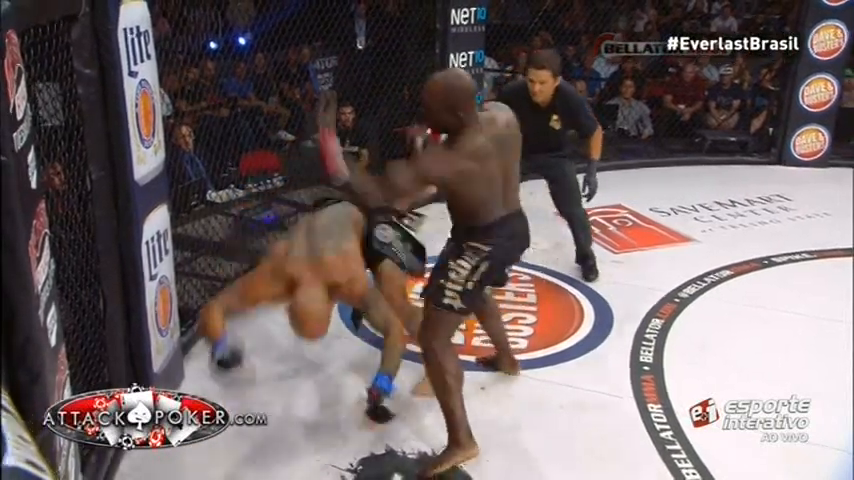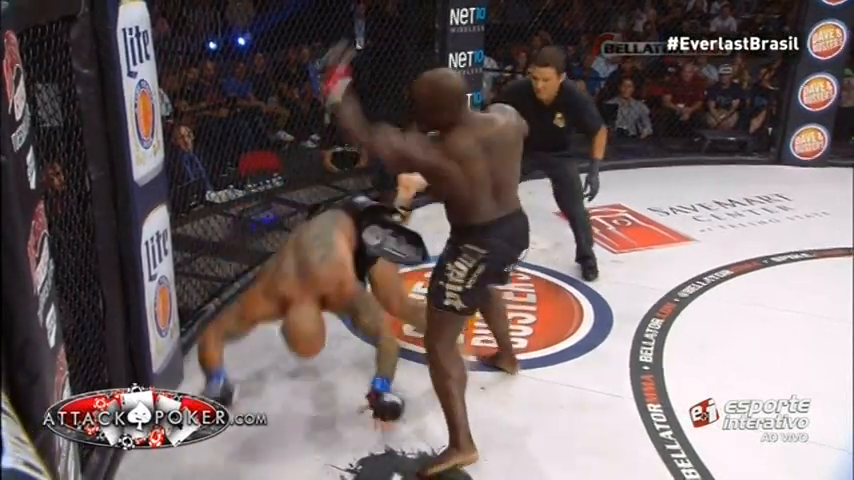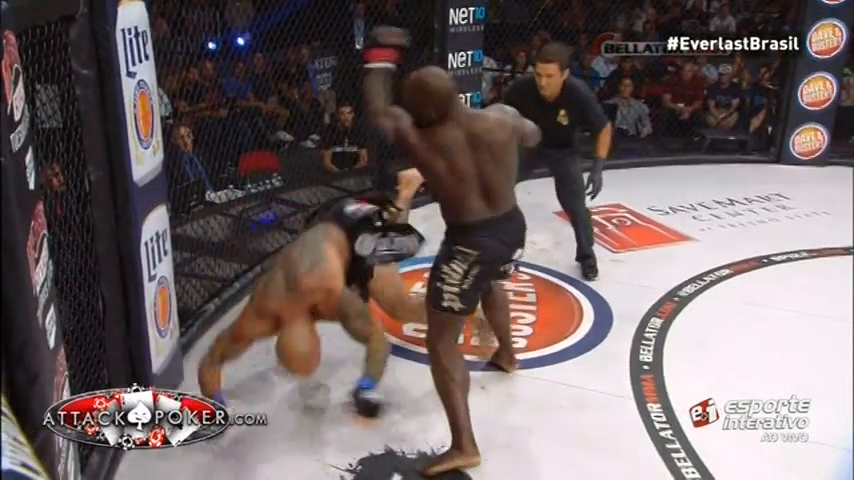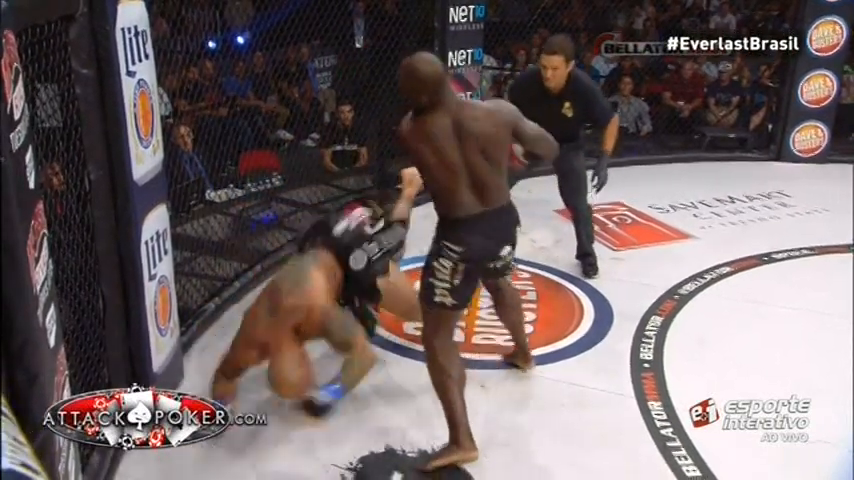
dt=0.1s
person 1, frame 1
left shoulder: (448, 161)
right shoulder: (503, 115)
left elbow: (384, 188)
left wrist: (336, 162)
left hip: (482, 243)
right hip: (516, 229)
left knee: (435, 336)
right knee: (477, 293)
left ankle: (460, 442)
right ankle: (505, 357)
person 1, frame 2
left shoulder: (433, 153)
right shoulder: (507, 116)
left elbow: (364, 136)
left wrist: (337, 88)
left hip: (477, 244)
right hip: (516, 227)
left knee: (438, 342)
right knee: (485, 288)
left ankle: (461, 445)
right ankle: (507, 355)
person 1, frame 3
left shoulder: (421, 142)
right shoulder: (503, 118)
left elbow: (378, 110)
right elbow: (532, 136)
left wrist: (380, 58)
left hip: (470, 244)
right hip: (512, 227)
left knee: (441, 341)
right knee: (488, 283)
left ankle: (464, 446)
right ankle: (506, 353)
person 1, frame 4
left shoulder: (413, 133)
right shoulder: (499, 113)
right elbow: (549, 148)
left wrist: (454, 86)
left hip: (458, 239)
right hip: (503, 223)
left knee: (437, 337)
right knee: (499, 284)
left ankle: (461, 441)
right ankle: (522, 352)
person 2, frame 1
left shoulder: (349, 283)
right shoulder: (270, 283)
left elbow: (394, 330)
right elbow: (211, 313)
left wrist: (383, 382)
right wrist: (221, 347)
left hip: (365, 222)
right hip: (328, 217)
left knee: (396, 304)
person 2, frame 2
left shoulder: (340, 286)
right shoulder: (264, 301)
left elbow: (386, 337)
right elbow: (210, 337)
left wrist: (382, 388)
right wrist: (216, 380)
left hip: (350, 223)
left knee: (397, 305)
person 2, frame 3
left shoulder: (329, 297)
right shoulder: (256, 322)
left elbow: (376, 338)
right elbow: (209, 367)
left wrist: (367, 387)
left hip: (346, 231)
left knee: (398, 306)
person 2, frame 4
left shoulder: (311, 313)
right shoulder: (252, 343)
left elbow: (365, 354)
right elbow: (225, 377)
left wrist: (334, 390)
right wrist: (221, 397)
left hip: (344, 257)
right hip: (320, 253)
person 3, frame 1
left shoulder: (571, 99)
right shoulder: (512, 93)
left elbow: (595, 132)
left wrist: (592, 170)
left hip: (554, 156)
left knee: (573, 210)
left ankle: (586, 258)
person 3, frame 2
left shoulder: (575, 98)
right shoulder: (517, 91)
left elbow: (599, 131)
left wrist: (594, 171)
left hip: (557, 154)
left knee: (575, 209)
left ankle: (587, 257)
person 3, frame 3
left shoulder: (579, 95)
right shoulder: (522, 88)
left elbow: (604, 130)
left wrist: (597, 169)
left hip: (562, 151)
left knee: (576, 208)
left ankle: (587, 257)
person 3, frame 4
left shoulder: (585, 88)
right shoulder: (527, 81)
left elbow: (611, 122)
left wrist: (603, 162)
left hip: (567, 145)
left knee: (578, 203)
left ankle: (586, 254)
